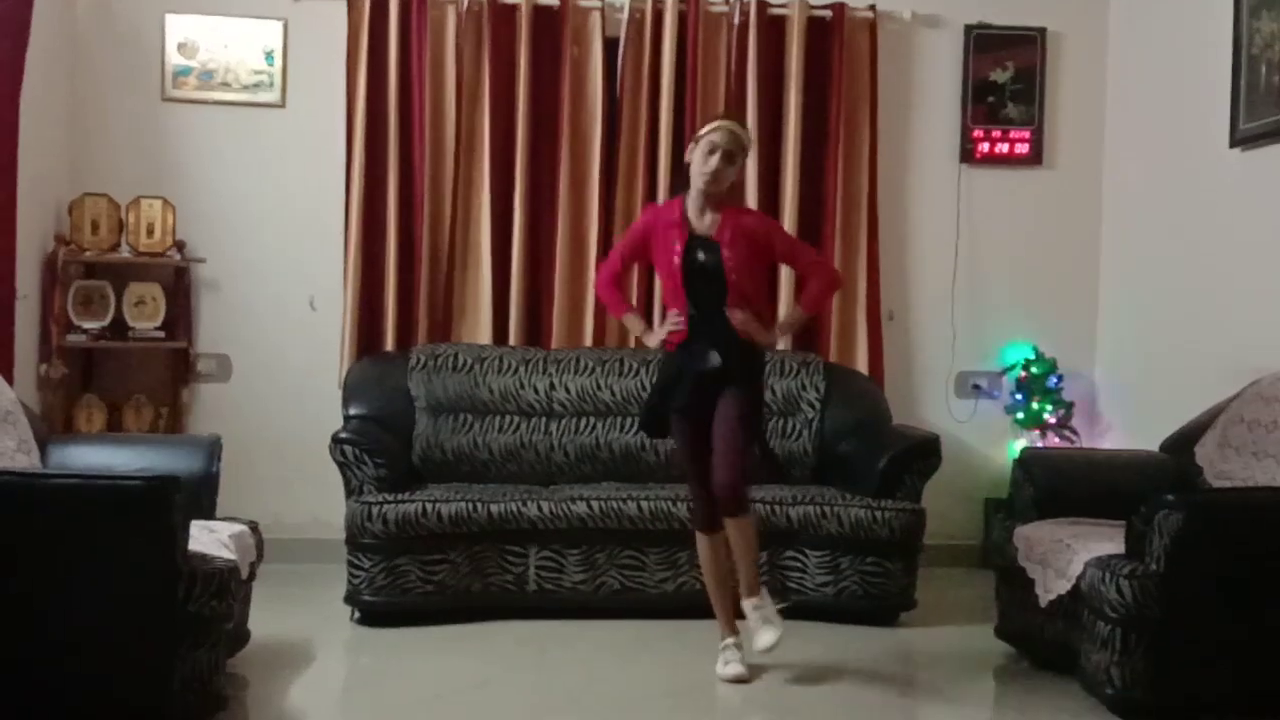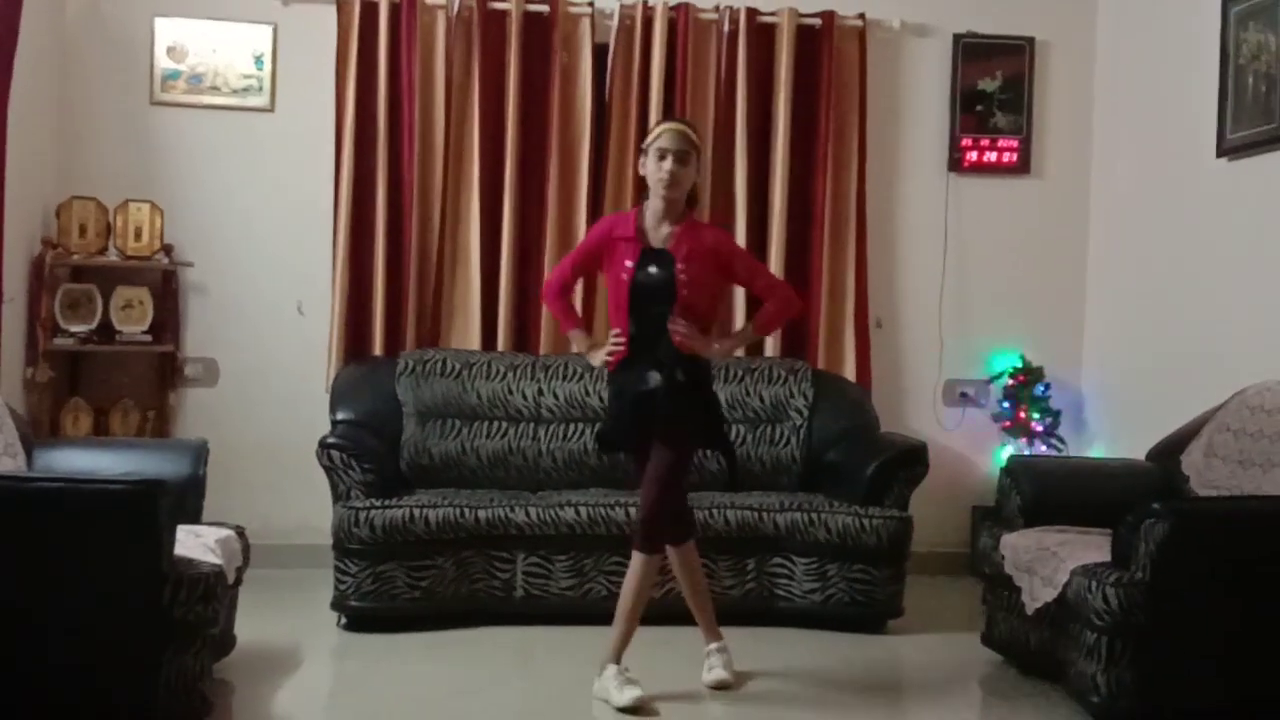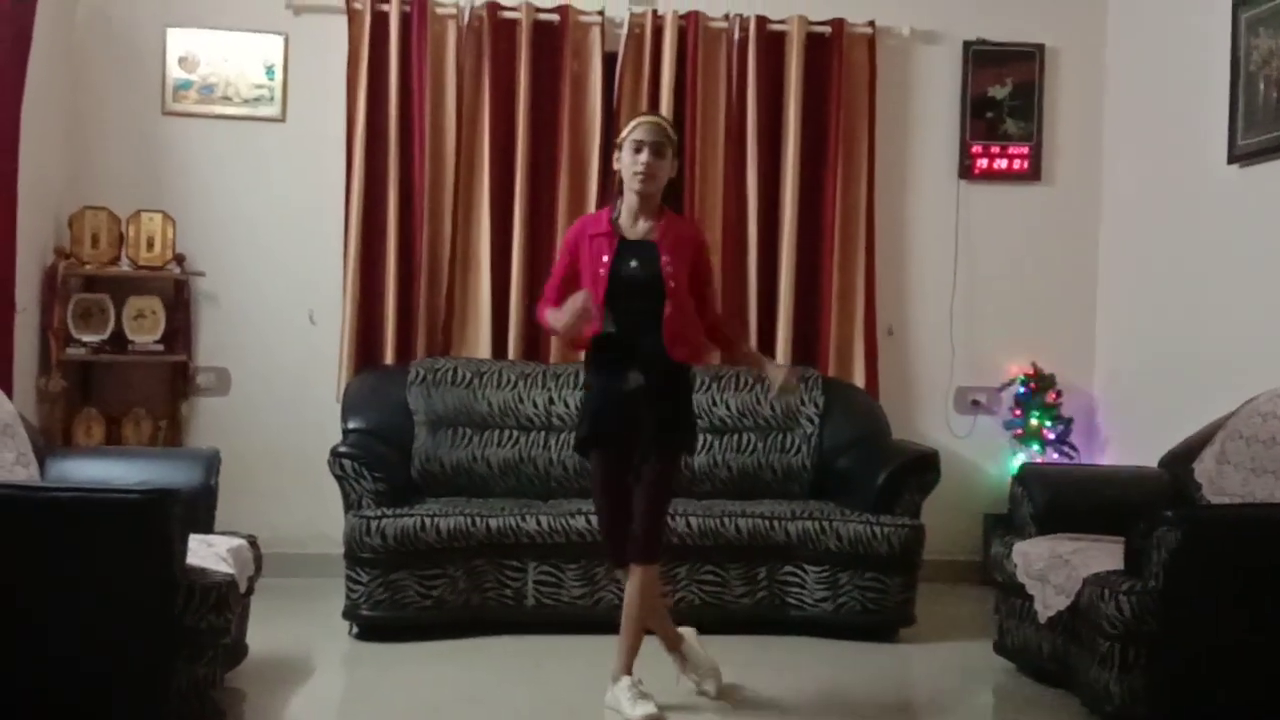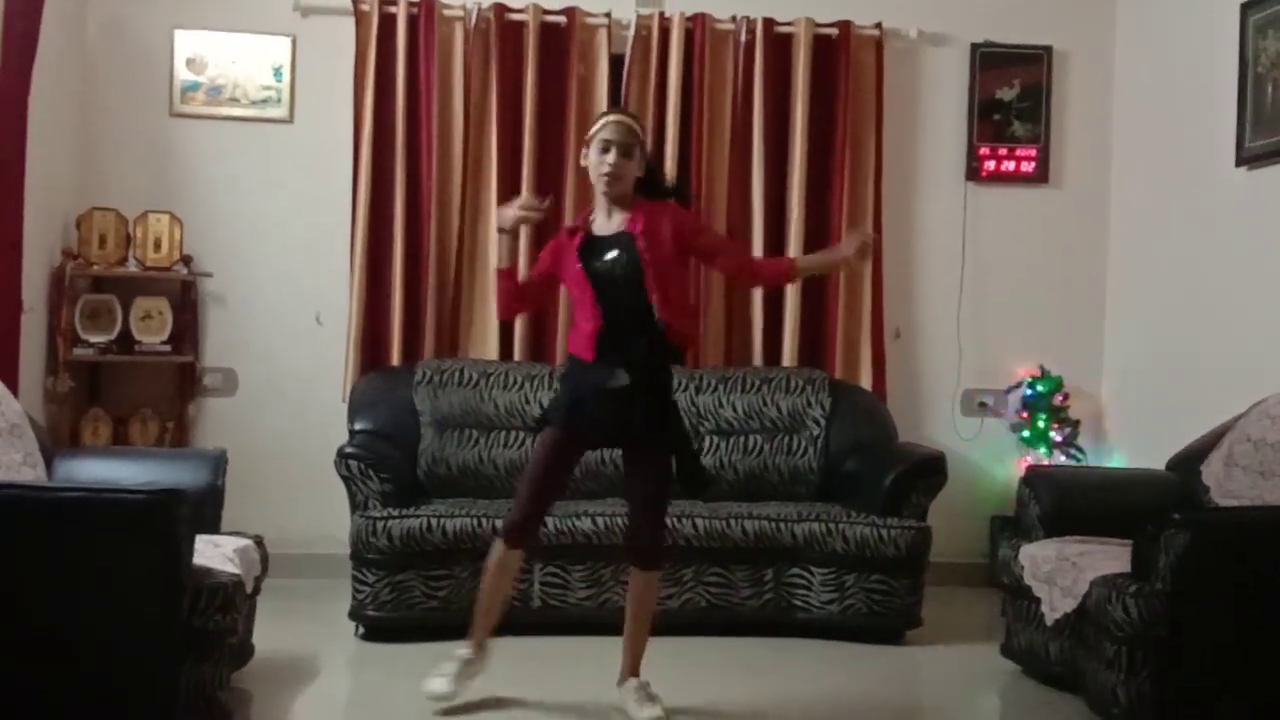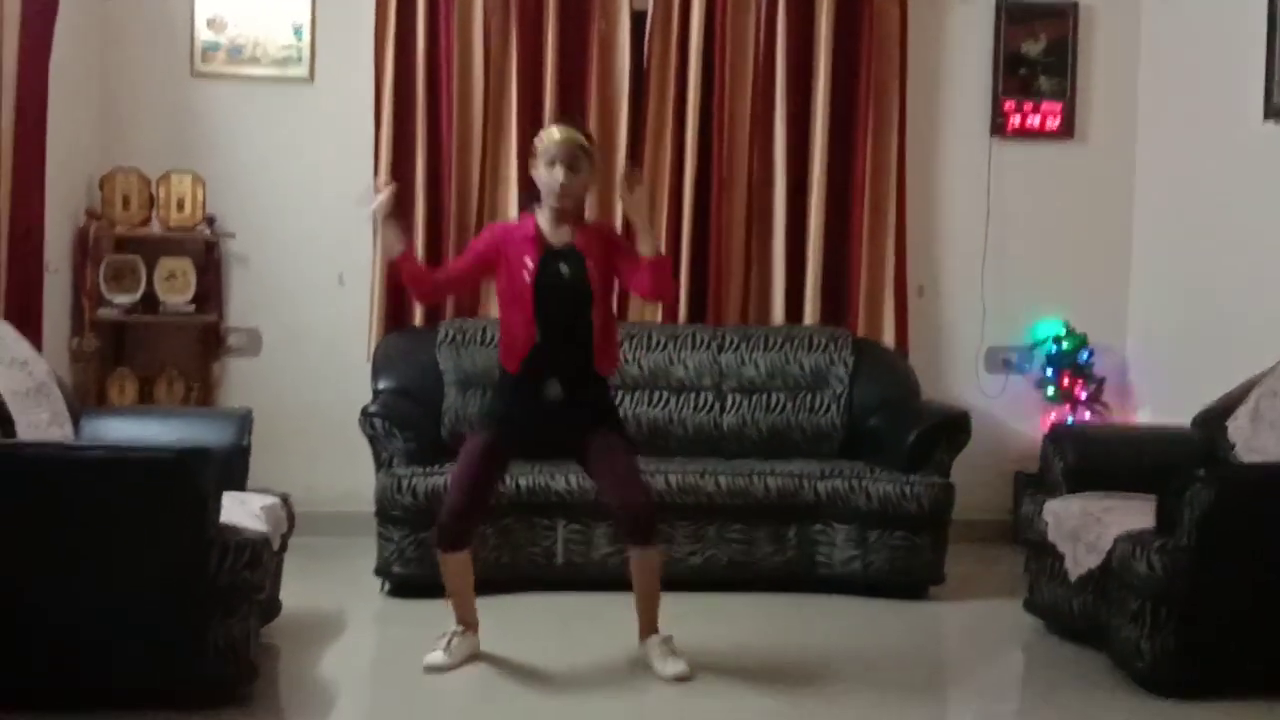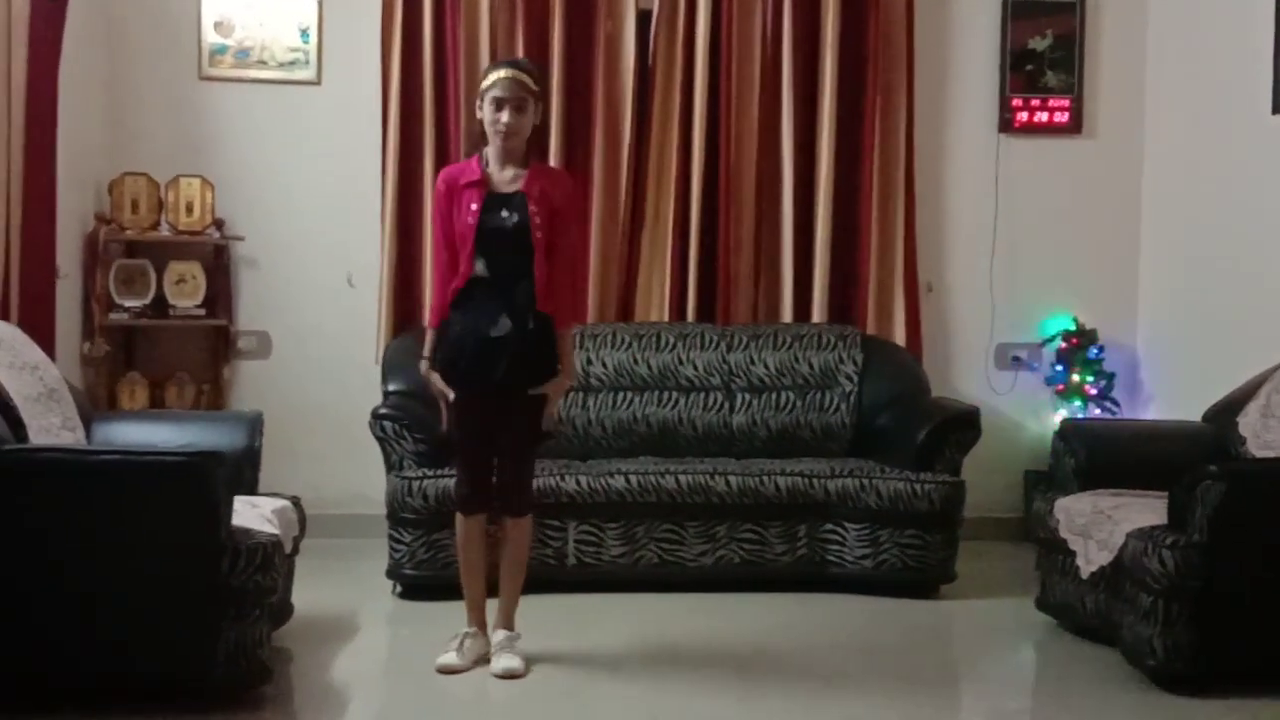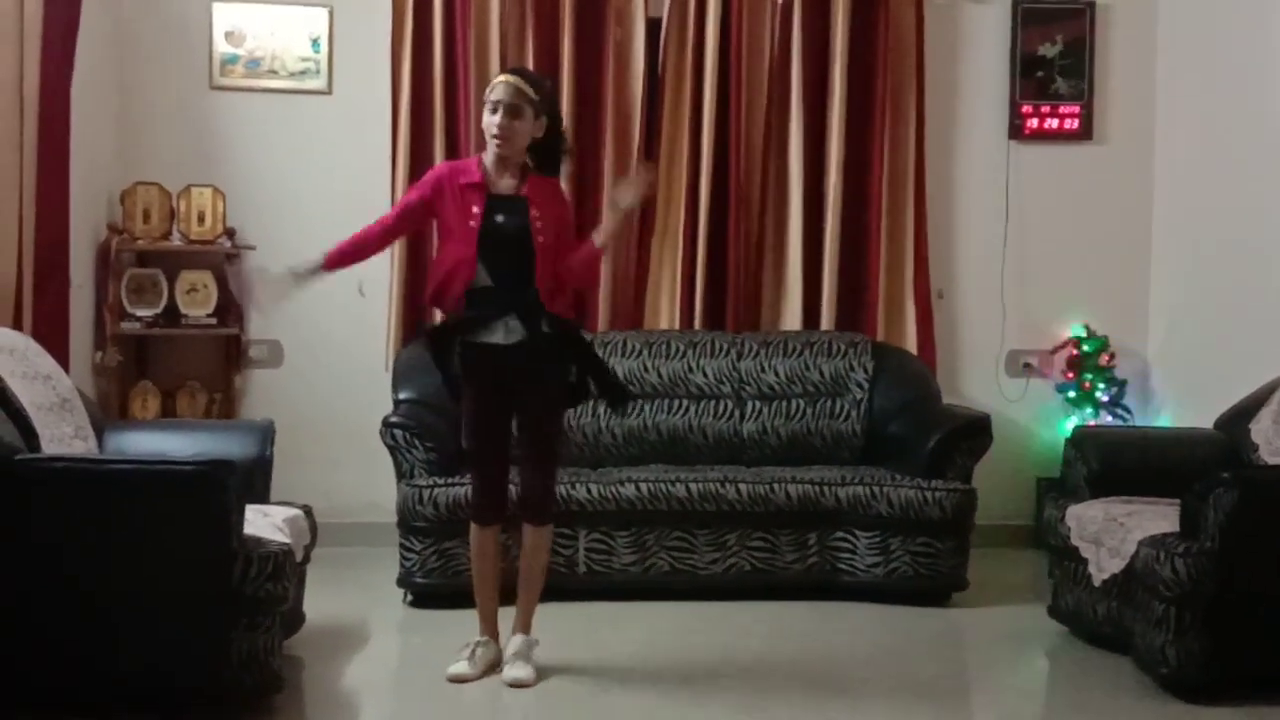
dt=0.5s
person 1, frame 1
left shoulder: (751, 225)
right shoulder: (657, 222)
left elbow: (823, 274)
right elbow: (607, 279)
left wrist: (778, 331)
right wrist: (646, 333)
left hip: (738, 370)
right hip: (686, 372)
left knee: (728, 482)
right knee: (704, 504)
left ankle: (753, 592)
right ankle: (728, 636)
person 1, frame 2
left shoulder: (709, 242)
right shoulder: (611, 233)
left elbow: (783, 299)
right elbow: (555, 288)
left wrist: (724, 347)
right wrist: (590, 350)
left hip: (685, 391)
right hip: (632, 388)
left knee: (650, 524)
right knee: (672, 520)
left ankle: (611, 668)
right ankle: (714, 641)
person 1, frame 3
left shoulder: (685, 236)
right shoulder: (586, 233)
left elbow: (707, 323)
right elbow: (548, 307)
left wrist: (760, 363)
right wrist: (568, 315)
left hip: (664, 393)
right hip: (607, 390)
left knee: (645, 536)
right knee: (616, 537)
right ankle: (675, 641)
person 1, frame 4
left shoulder: (674, 226)
right shoulder: (569, 240)
left elbow: (757, 272)
right elbow: (511, 305)
left wrist: (837, 256)
right wrist: (505, 238)
left hip: (648, 392)
right hip: (583, 388)
left knee: (645, 538)
right knee: (521, 521)
right ankle: (473, 650)
person 1, frame 5
left shoulder: (606, 243)
right shoulder: (504, 238)
left elbow: (657, 290)
right elbow: (434, 288)
left wrist: (641, 225)
right wrist: (390, 233)
left hip: (585, 401)
right hip: (518, 397)
left knee: (636, 510)
right knee: (453, 519)
left ankle: (651, 635)
right ankle: (466, 630)
person 1, frame 6
left shoulder: (555, 187)
right shoulder: (453, 182)
left elbow: (568, 282)
right elbow: (444, 273)
left wrist: (566, 365)
right wrist: (430, 354)
left hip: (527, 345)
right hip: (468, 342)
left knee: (515, 485)
right knee: (471, 485)
left ankle: (506, 630)
right ankle: (473, 629)
person 1, frame 7
left shoulder: (550, 196)
right shoulder: (450, 180)
left elbow: (567, 280)
right elbow: (383, 232)
left wrist: (613, 220)
right wrist: (308, 270)
left hip: (543, 352)
right hip: (478, 351)
left knee: (538, 494)
right knee: (488, 496)
left ankle: (522, 638)
right ankle: (486, 638)
